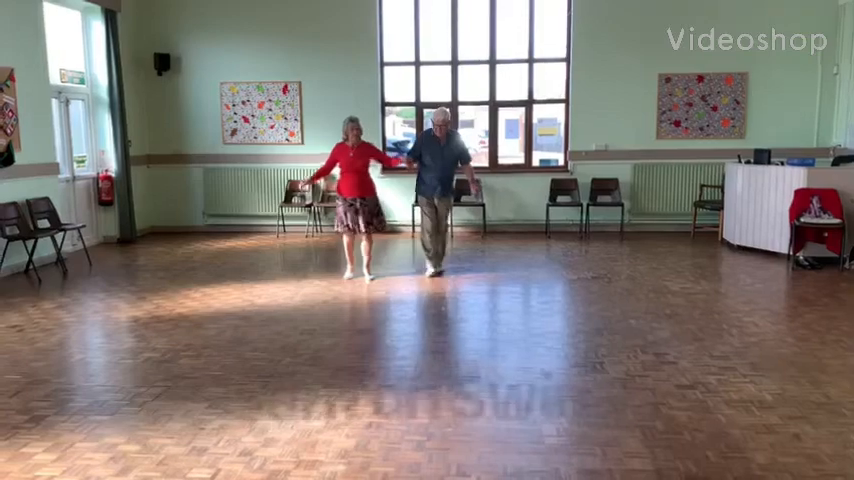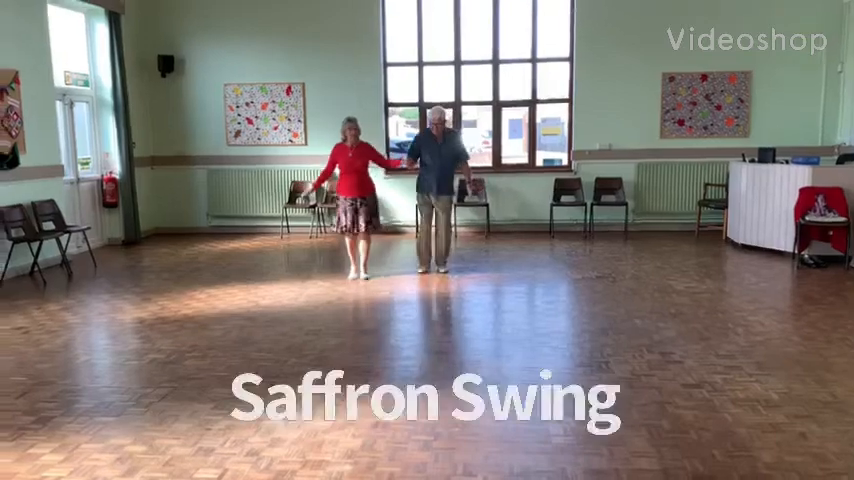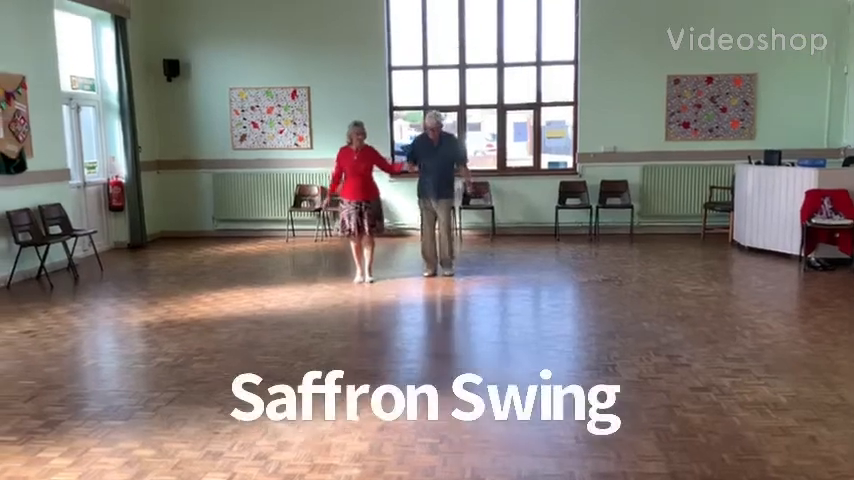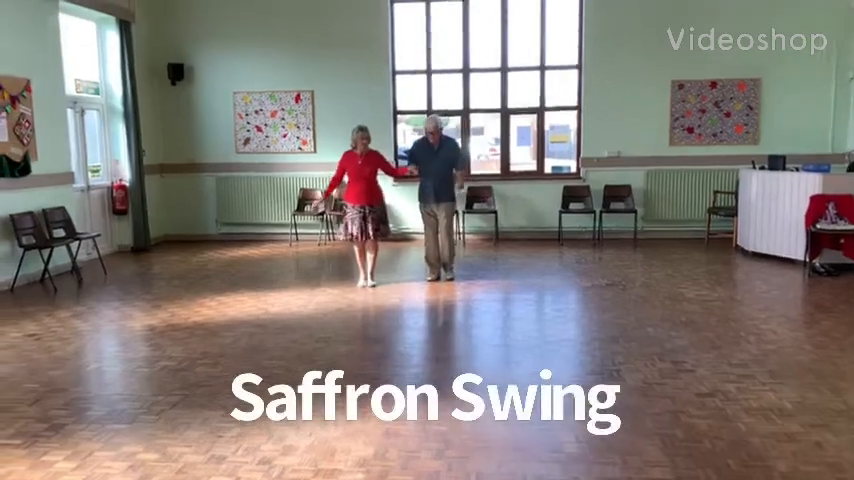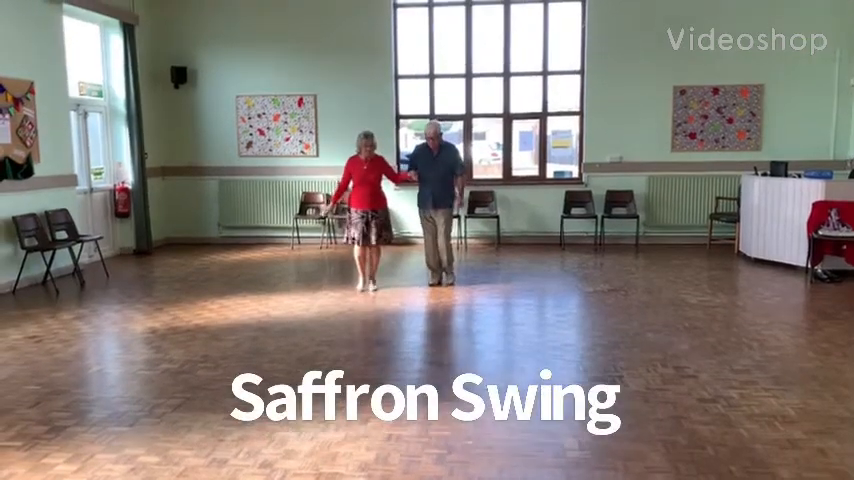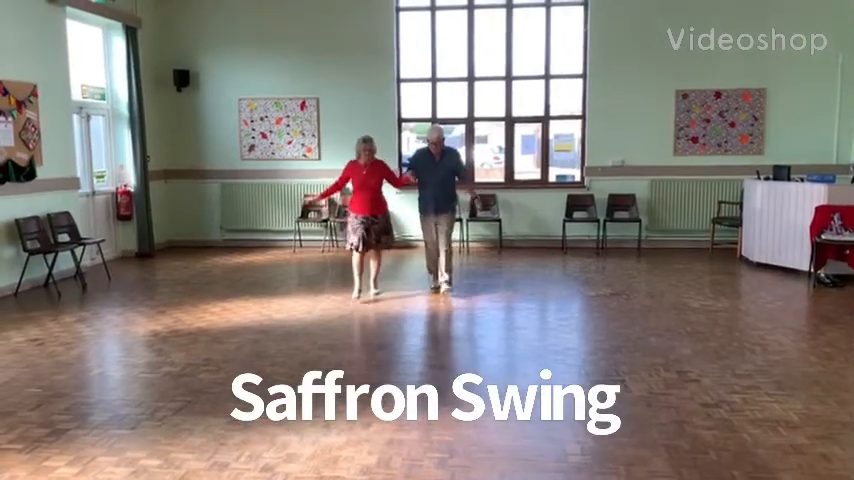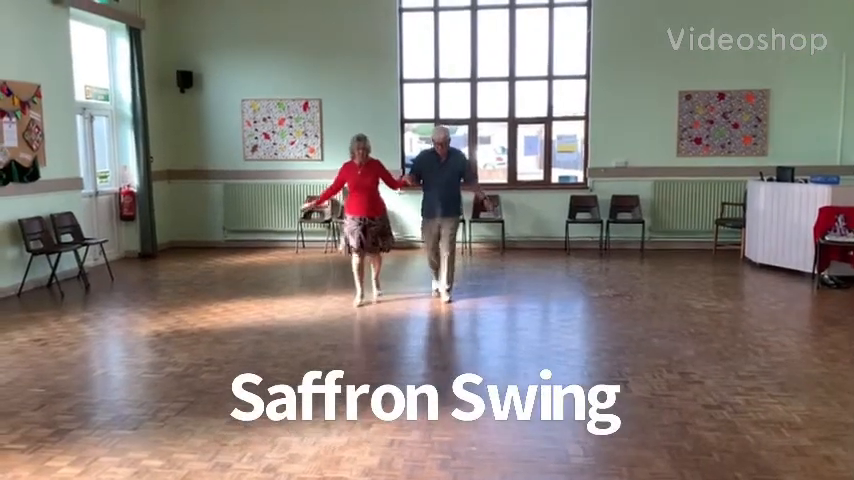
dt=0.3s
person 1, frame 1
left shoulder: (456, 138)
right shoulder: (424, 138)
left elbow: (465, 163)
right elbow: (412, 158)
left wrist: (472, 181)
right wrist: (408, 161)
left hip: (445, 191)
right hip: (425, 190)
left knee: (441, 228)
right knee: (427, 227)
left ankle: (438, 261)
right ankle: (430, 263)
person 1, frame 2
left shoulder: (454, 137)
right shoulder: (421, 137)
left elbow: (463, 162)
right elbow: (412, 158)
left wrist: (468, 181)
right wrist: (409, 162)
left hip: (445, 190)
right hip: (425, 189)
left knee: (444, 227)
right knee: (424, 226)
left ankle: (442, 262)
right ankle: (423, 263)
person 1, frame 3
left shoulder: (452, 141)
right shoulder: (418, 142)
left elbow: (461, 164)
right elbow: (411, 162)
left wrist: (467, 180)
right wrist: (411, 165)
left hip: (445, 193)
right hip: (425, 193)
left knee: (445, 229)
right knee: (427, 231)
left ankle: (447, 264)
right ankle: (430, 266)
person 1, frame 4
left shoulder: (451, 144)
right shoulder: (418, 145)
left elbow: (460, 168)
right elbow: (412, 165)
left wrist: (460, 181)
right wrist: (413, 168)
left hip: (446, 197)
right hip: (426, 197)
left knee: (446, 233)
right knee: (430, 235)
left ankle: (448, 268)
right ankle: (433, 270)
person 1, frame 5
left shoulder: (451, 150)
right shoulder: (418, 151)
left elbow: (459, 175)
right elbow: (412, 172)
left wrist: (460, 195)
right wrist: (412, 175)
left hip: (444, 203)
right hip: (425, 203)
left knee: (444, 239)
right knee: (430, 240)
left ankle: (448, 272)
right ankle: (435, 274)
person 1, frame 6
left shoulder: (453, 155)
right shoulder: (419, 156)
left elbow: (464, 178)
right elbow: (410, 176)
left wrist: (474, 196)
right wrist: (410, 176)
left hip: (446, 209)
right hip: (426, 208)
left knee: (444, 245)
right knee: (430, 245)
left ankle: (444, 280)
right ankle: (435, 277)
person 1, frame 7
left shoulder: (458, 157)
right shoulder: (423, 157)
left elbow: (470, 180)
right elbow: (414, 179)
left wrist: (482, 197)
right wrist: (410, 179)
left hip: (451, 212)
right hip: (430, 212)
left knee: (447, 251)
right knee: (430, 248)
left ankle: (445, 288)
right ankle: (437, 279)
person 2, frame 1
left shoulder: (367, 147)
right shoulder: (339, 148)
left elbow: (386, 160)
right elbow: (326, 168)
left wrist: (400, 160)
right wrist: (311, 179)
left hip: (365, 195)
right hip: (346, 196)
left knee: (366, 232)
right knee: (347, 232)
left ankle: (366, 268)
right ankle: (350, 267)
person 2, frame 2
left shoulder: (366, 148)
right shoulder: (338, 149)
left elbow: (384, 162)
right elbow: (328, 171)
left wrist: (400, 162)
right wrist: (314, 186)
left hip: (365, 195)
right hip: (345, 196)
left knee: (364, 232)
right knee: (349, 233)
left ankle: (363, 267)
right ankle: (354, 267)
person 2, frame 3
left shoulder: (371, 152)
right shoulder: (343, 152)
left elbow: (388, 167)
right elbow: (337, 176)
left wrist: (403, 166)
right wrist: (329, 195)
left hip: (369, 198)
right hip: (349, 199)
left knee: (369, 235)
right knee: (354, 236)
left ankle: (369, 270)
right ankle: (359, 270)
person 2, frame 4
left shoulder: (375, 155)
right shoulder: (347, 156)
left elbow: (392, 171)
right elbow: (337, 178)
left wrist: (407, 170)
right wrist: (325, 195)
left hip: (373, 202)
right hip: (353, 203)
left knee: (372, 239)
right knee: (357, 240)
left ankle: (370, 275)
right ankle: (362, 274)
person 2, frame 5
left shoulder: (379, 161)
right shoulder: (352, 162)
left elbow: (395, 178)
right elbow: (343, 185)
left wrist: (408, 175)
right wrist: (332, 202)
left hip: (377, 208)
right hip: (357, 209)
left knee: (375, 244)
right knee: (359, 244)
left ankle: (371, 278)
right ankle: (362, 278)
person 2, frame 6
left shoulder: (380, 165)
right shoulder: (351, 166)
left elbow: (396, 182)
right elbow: (338, 184)
left wrist: (407, 179)
right wrist: (320, 196)
left hip: (378, 213)
right hip: (358, 214)
left knee: (376, 249)
right knee: (358, 250)
left ankle: (374, 282)
right ankle: (357, 286)
person 2, frame 7
left shoulder: (376, 165)
right shoulder: (347, 167)
left elbow: (393, 184)
right elbow: (334, 189)
left wrist: (404, 181)
right wrist: (316, 202)
left hip: (375, 215)
right hip: (354, 216)
left knee: (375, 252)
right knee: (357, 254)
left ankle: (375, 283)
right ankle: (359, 292)
